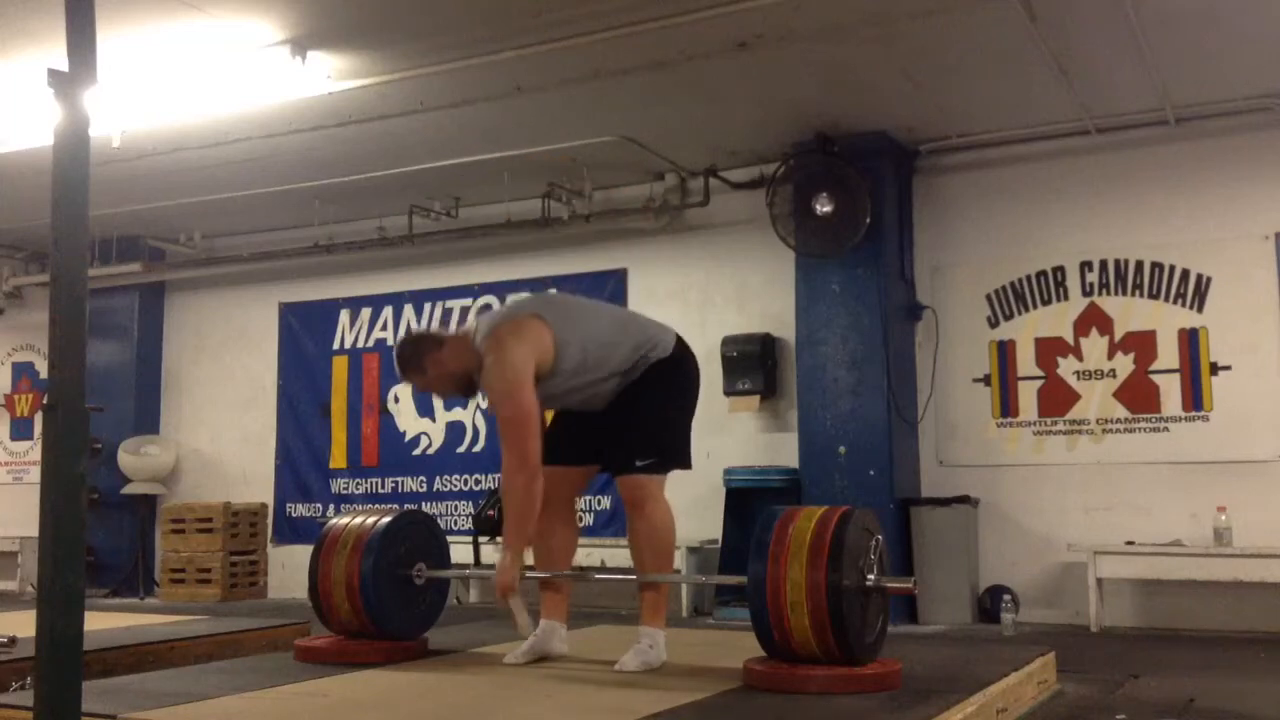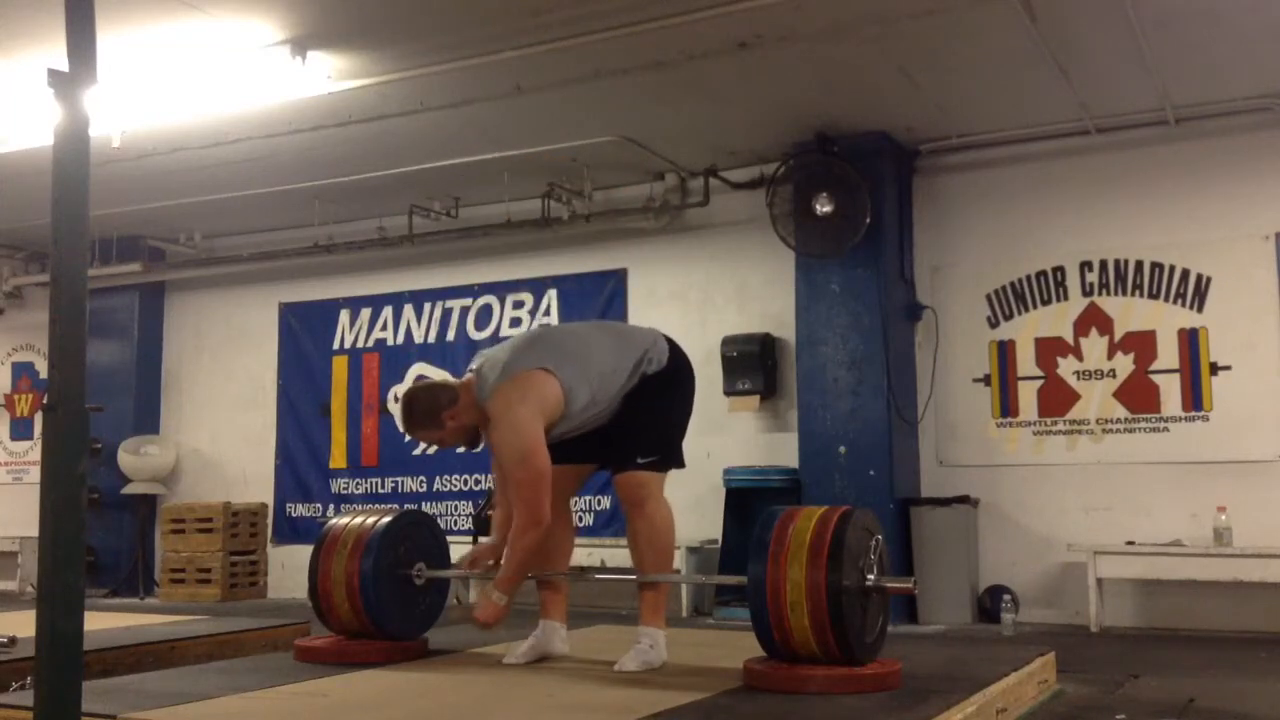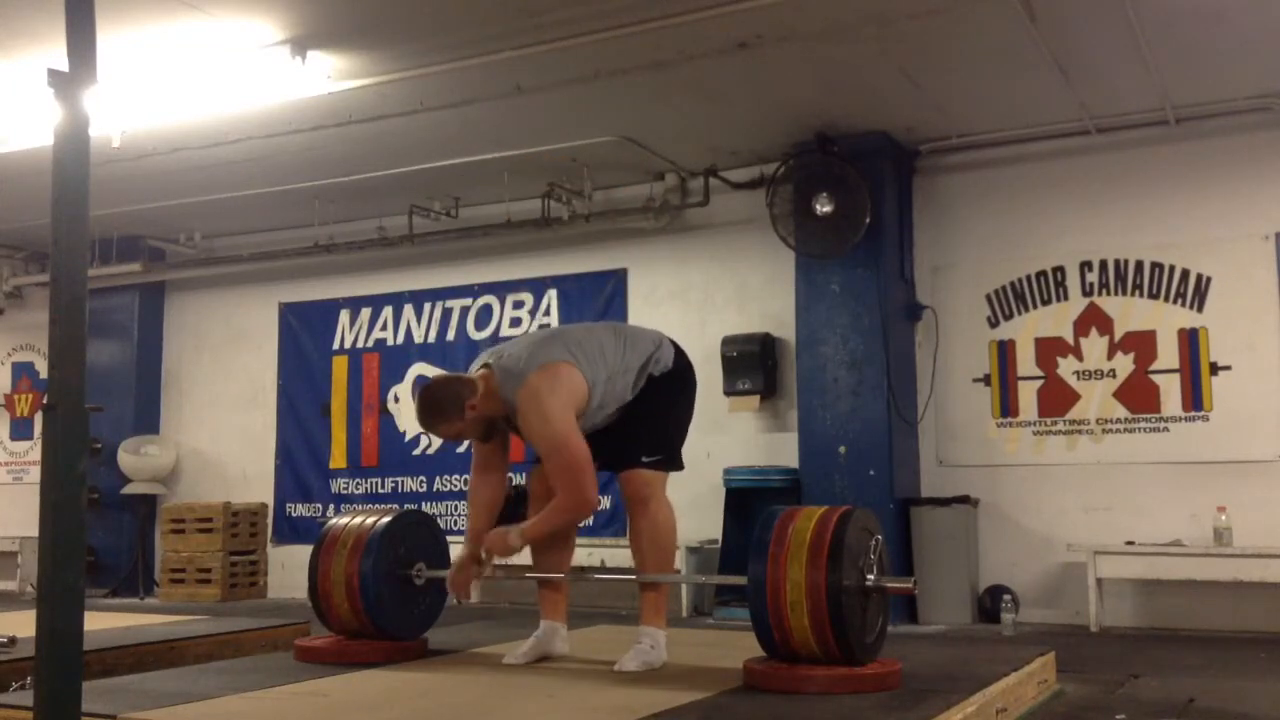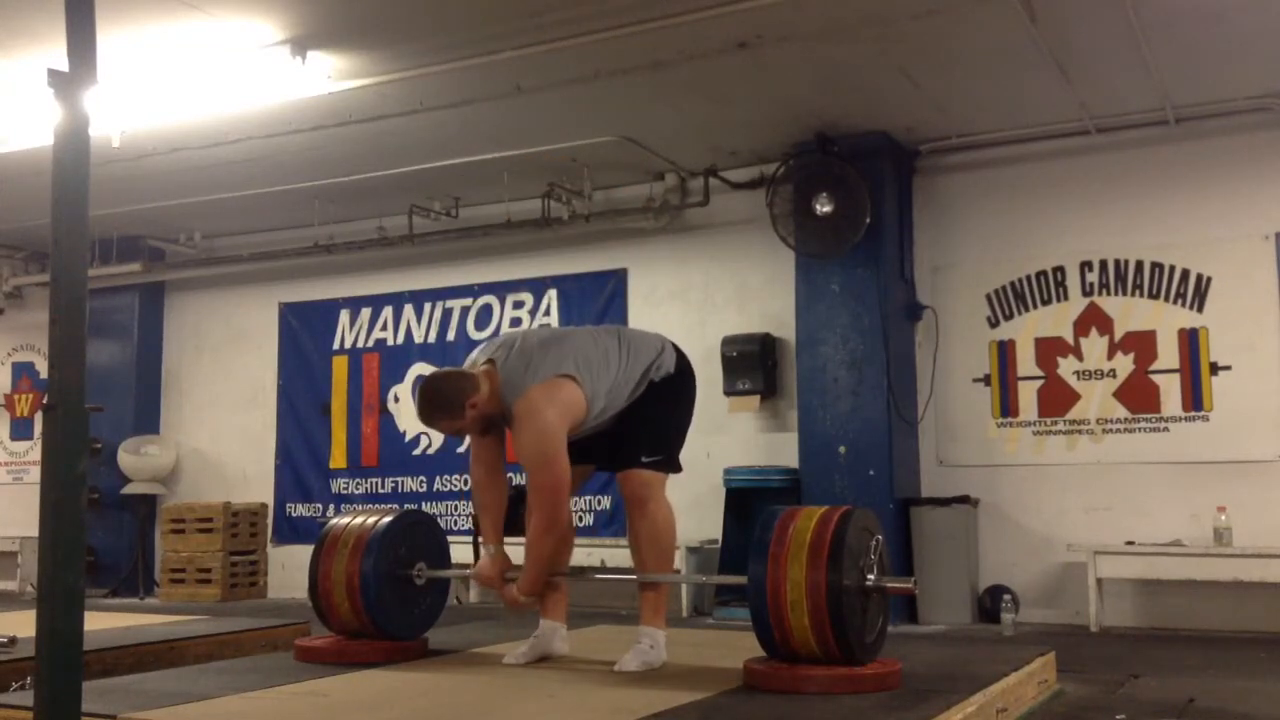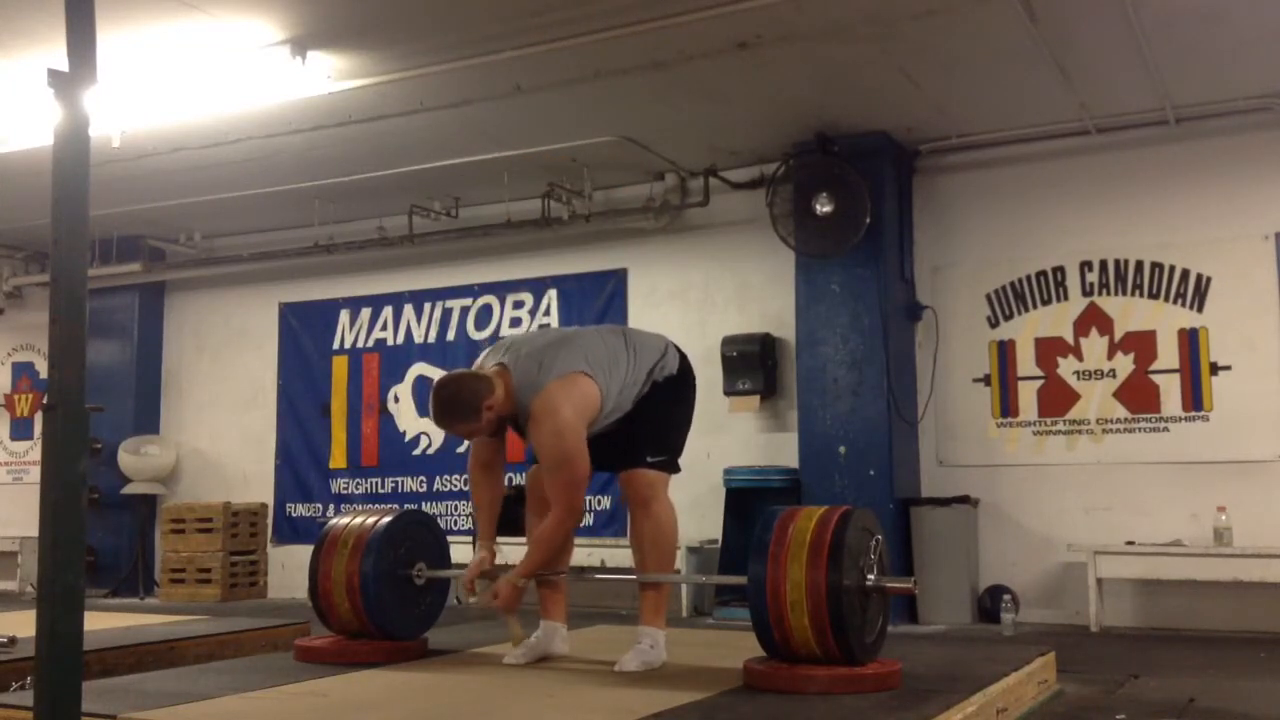
dt=1s
person 1, frame 1
left shoulder: (501, 358)
right shoulder: (479, 348)
left elbow: (522, 468)
left wrist: (511, 556)
right wrist: (516, 540)
left hip: (658, 369)
right hip: (604, 385)
left knee: (638, 489)
right knee: (553, 491)
left ankle: (652, 635)
right ankle: (551, 629)
person 1, frame 2
left shoulder: (512, 412)
right shoulder: (476, 387)
left elbow: (535, 520)
left wrist: (498, 594)
right wrist: (498, 540)
left hip: (654, 374)
right hip: (601, 389)
left knee: (637, 490)
right knee: (547, 494)
left ankle: (652, 635)
right ankle: (552, 630)
person 1, frame 3
left shoulder: (538, 403)
right shoulder: (477, 387)
left elbow: (582, 499)
right elbow: (487, 472)
left wrist: (516, 537)
right wrist: (471, 550)
left hip: (657, 376)
right hip: (606, 390)
left knee: (641, 487)
right knee: (543, 489)
left ankle: (653, 636)
right ankle: (552, 630)
person 1, frame 4
left shoulder: (537, 412)
right shoulder: (474, 377)
left elbow: (551, 517)
right elbow: (486, 469)
left wrist: (524, 590)
right wrist: (492, 549)
left hip: (658, 377)
right hip: (604, 385)
left knee: (640, 488)
right knee: (544, 493)
left ankle: (652, 635)
right ankle: (552, 630)
person 1, frame 5
left shoulder: (553, 413)
right shoulder: (482, 380)
left elbow: (569, 511)
right elbow: (485, 468)
left wrist: (518, 579)
right wrist: (484, 548)
left hip: (659, 379)
right hip: (607, 381)
left knee: (642, 487)
right knee: (540, 488)
left ankle: (652, 636)
right ankle: (552, 630)
